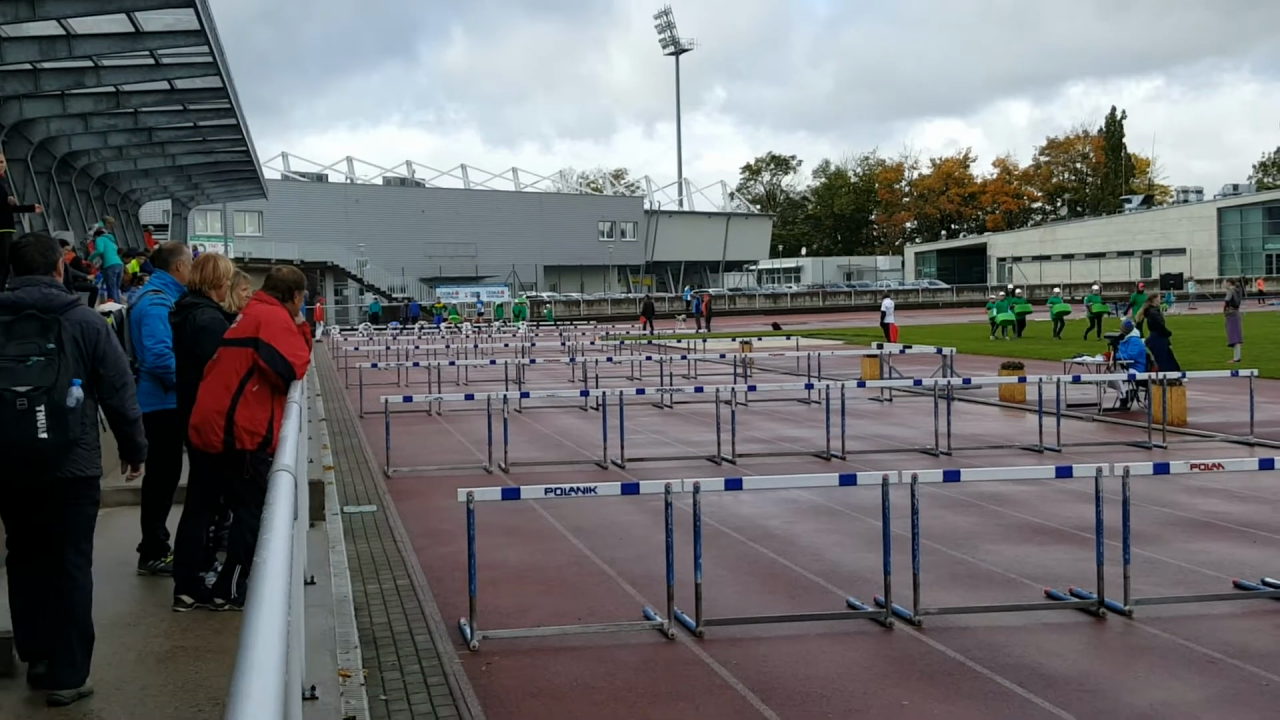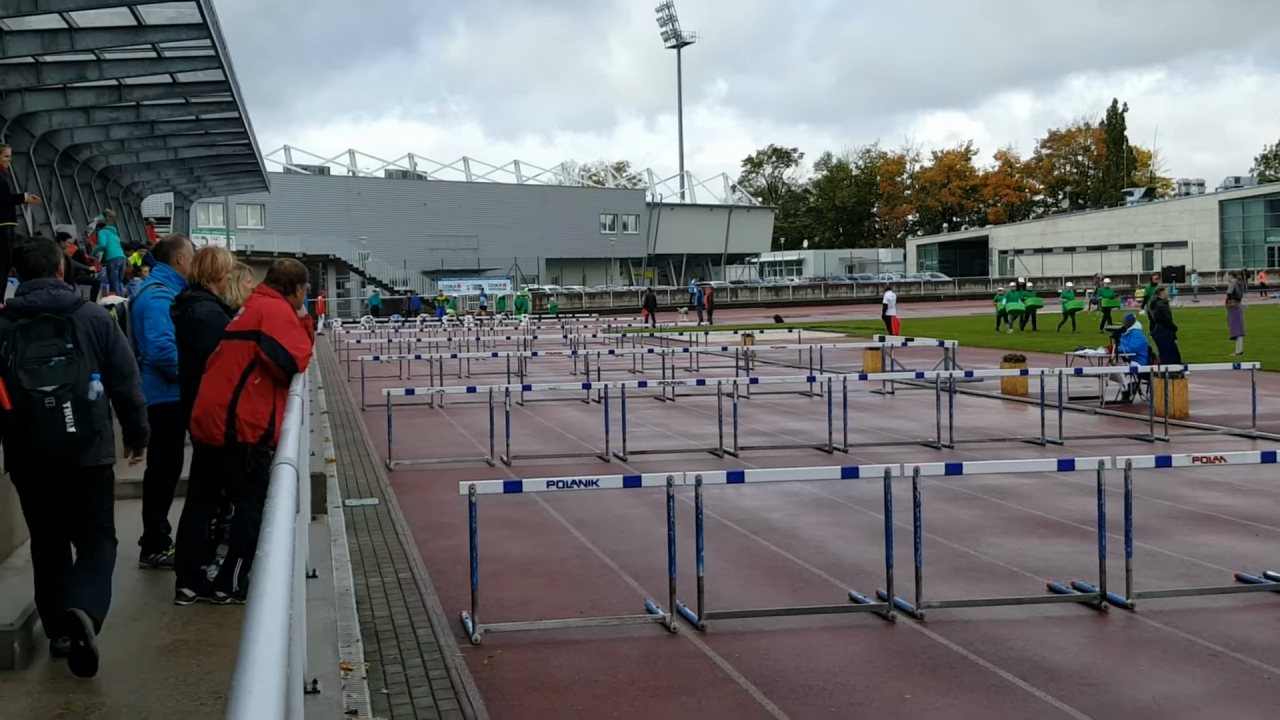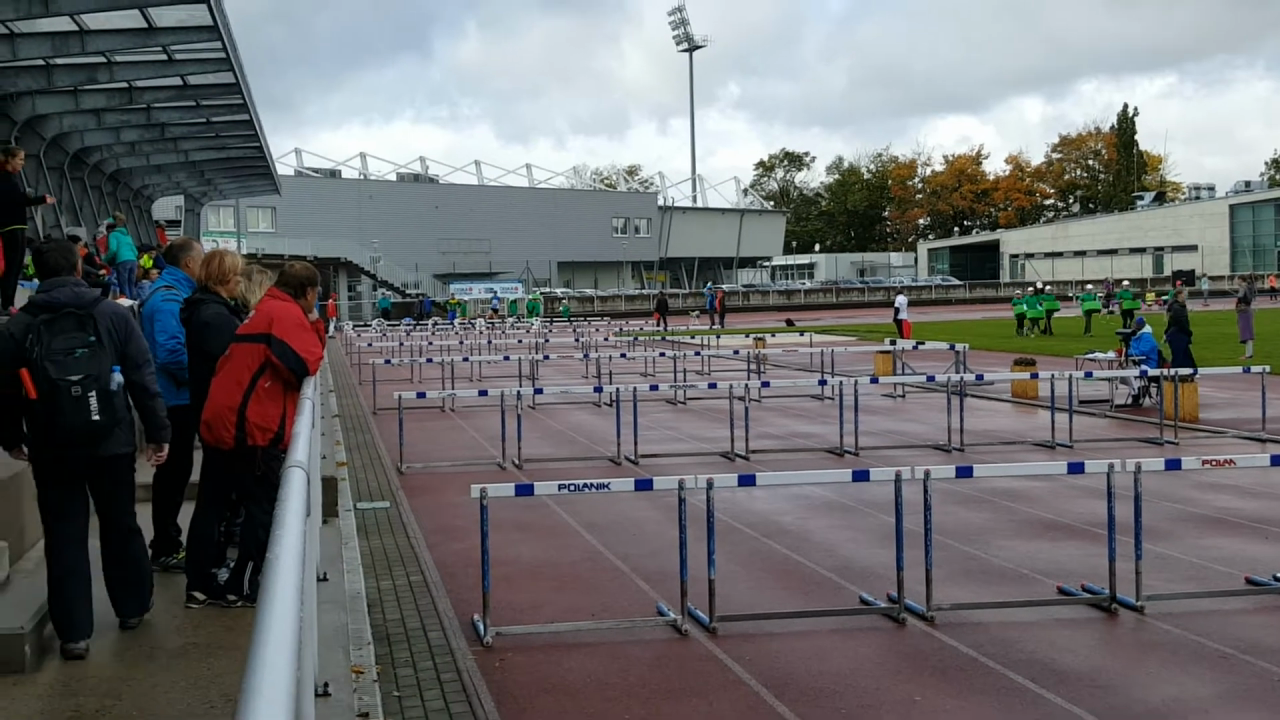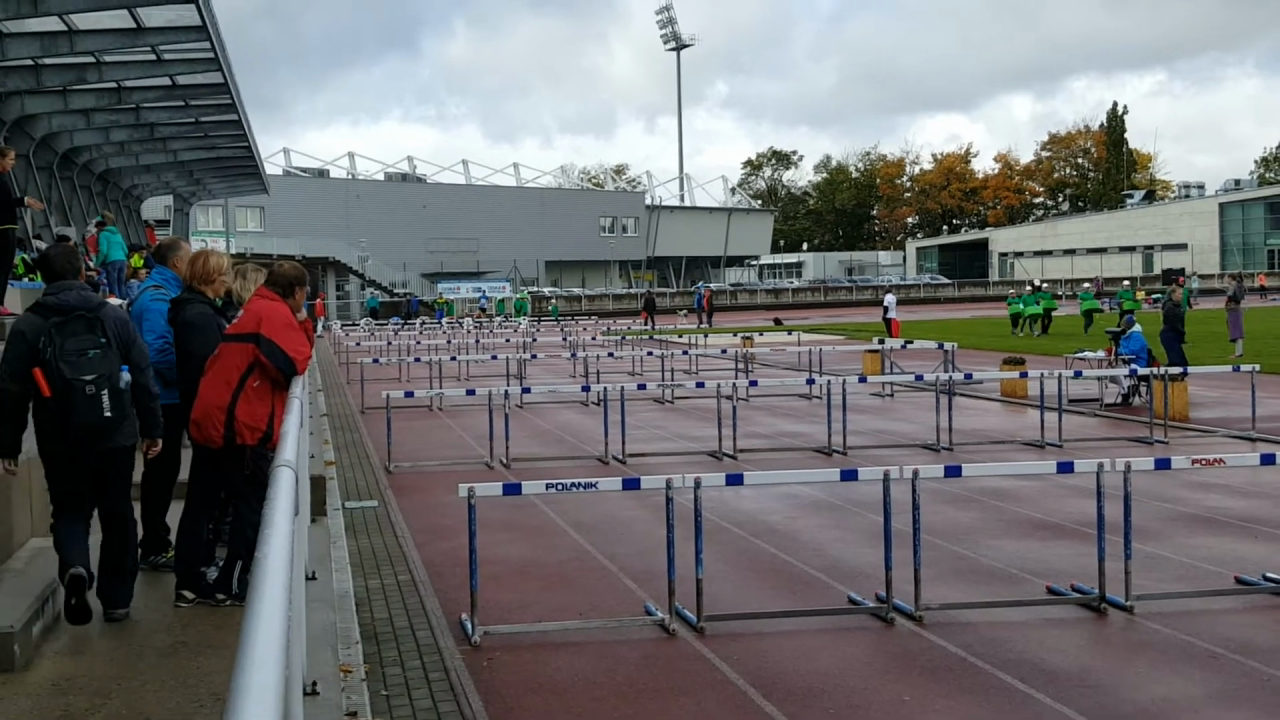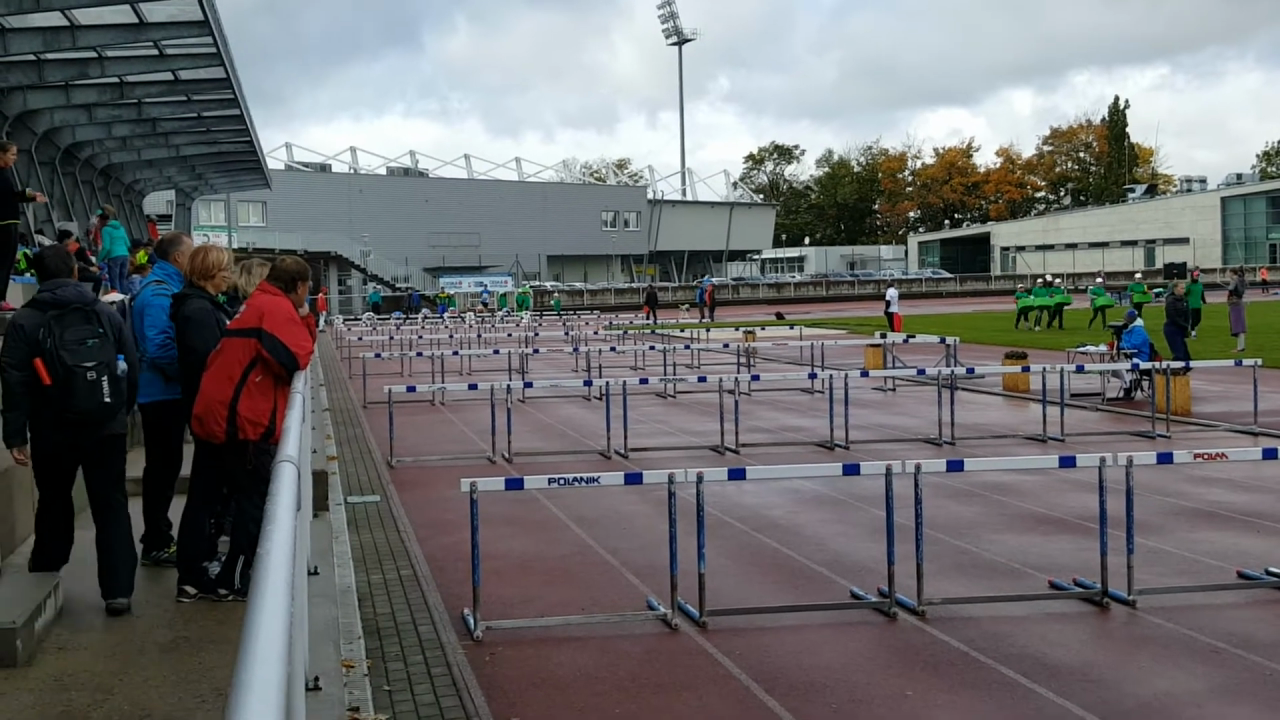
dt=0.3s
person 1, frame 1
right shoulder: (86, 322)
right elbow: (119, 393)
right wrist: (134, 449)
right hip: (71, 467)
right knee: (71, 566)
right ankle: (66, 676)
person 1, frame 2
right shoulder: (95, 318)
right elbow: (126, 384)
right wrist: (137, 435)
right hip: (88, 455)
left knee: (48, 545)
right knee: (96, 542)
left ankle: (59, 632)
right ankle: (82, 613)
person 1, frame 3
right shoulder: (114, 314)
right elbow: (142, 378)
right wrist: (157, 431)
left hip: (50, 449)
right hip: (111, 442)
left knee: (63, 537)
right knee: (120, 525)
left ankle: (73, 632)
right ankle: (132, 605)
person 1, frame 4
right shoulder: (115, 317)
right elbow: (143, 379)
right wrist: (152, 428)
left hip: (59, 442)
right hip: (115, 436)
left knee: (70, 513)
right knee: (117, 516)
left ankle: (75, 570)
right ankle: (117, 600)
person 1, frame 5
right shoulder: (106, 314)
right elbow: (130, 369)
right wrist: (120, 413)
left hip: (52, 430)
right hip: (106, 427)
left knee: (54, 501)
right knee: (112, 507)
left ankle: (46, 570)
right ankle: (118, 590)
person 2, frame 1
left shoulder: (191, 314)
right shoulder: (209, 319)
left hip: (196, 413)
left knee: (205, 494)
right knee: (204, 497)
left ankle: (199, 569)
right ankle: (188, 586)
person 2, frame 2
left shoulder: (195, 307)
right shoulder: (207, 312)
left knee: (208, 487)
right knee: (205, 490)
left ankle: (201, 561)
right ankle: (189, 579)
person 2, frame 3
left shoulder: (210, 310)
right shoulder: (215, 316)
right elbow: (225, 367)
left hip: (217, 413)
right hip: (222, 416)
left knee: (219, 491)
right knee: (215, 493)
left ankle: (210, 567)
right ankle: (201, 582)
person 2, frame 4
left shoulder: (202, 310)
right shoulder: (198, 315)
right elbow: (209, 367)
left knee: (209, 491)
right knee: (204, 494)
left ankle: (201, 564)
right ankle: (190, 581)
person 2, frame 5
left shoulder: (206, 305)
right shoulder: (198, 310)
right elbow: (207, 363)
left knee: (212, 486)
right knee: (206, 489)
left ankle: (203, 559)
right ankle: (192, 577)
person 3, frame 1
left shoulder: (252, 314)
right shoulder: (274, 317)
left elbow: (265, 362)
right elbow: (291, 369)
left wrist: (299, 330)
right wrist: (300, 329)
left hip: (215, 426)
right hip: (240, 431)
left knee: (243, 508)
right knee: (252, 512)
right ankle: (229, 592)
person 3, frame 2
left shoulder: (255, 306)
right shoulder: (276, 310)
right elbow: (294, 361)
left wrist: (302, 322)
right wrist: (303, 322)
left hip: (217, 418)
right hip: (241, 423)
right knee: (253, 505)
right ankle: (231, 585)
person 3, frame 3
left shoulder: (266, 309)
right shoulder: (287, 314)
right elbow: (305, 366)
left wrist: (312, 326)
right wrist: (314, 325)
left hip: (225, 422)
right hip: (251, 427)
left knee: (215, 505)
right knee: (264, 508)
left ankle: (202, 583)
right ankle: (241, 588)
person 3, frame 4
left shoulder: (255, 309)
right shoulder: (276, 314)
right elbow: (294, 365)
left wrist: (301, 327)
right wrist: (303, 325)
left hip: (216, 419)
right hip: (241, 425)
right knee: (253, 507)
right ankle: (230, 587)
person 3, frame 5
left shoulder: (257, 304)
right shoulder: (278, 308)
right elbow: (295, 360)
left wrist: (304, 321)
right wrist: (305, 321)
left hip: (219, 416)
right hip: (243, 420)
right knee: (254, 502)
right ankle: (233, 582)
person 4, frame 1
left shoulder: (162, 297)
right shoulder: (158, 302)
right elbow: (158, 357)
left hip: (161, 400)
right hip: (162, 402)
left knee: (164, 475)
right knee: (162, 476)
left ankle: (156, 546)
right ankle: (152, 554)
person 4, frame 2
left shoulder: (164, 290)
right shoulder: (159, 296)
right elbow: (161, 350)
left hip: (166, 393)
right hip: (165, 394)
left knee: (166, 468)
right knee: (164, 469)
left ankle: (157, 539)
right ankle: (153, 547)
person 4, frame 3
left shoulder: (174, 292)
right shoulder: (170, 298)
right elbow: (171, 353)
left hip: (175, 397)
right hip: (173, 398)
left knee: (176, 471)
right knee: (173, 472)
left ankle: (168, 542)
right ankle: (164, 550)
person 4, frame 4
left shoulder: (163, 292)
right shoulder: (158, 298)
right elbow: (159, 353)
left hip: (165, 395)
right hip: (162, 396)
left knee: (164, 470)
right knee: (161, 471)
left ankle: (157, 541)
right ankle: (153, 549)
person 4, frame 5
left shoulder: (166, 287)
right shoulder: (160, 293)
right elbow: (160, 348)
left wrist: (184, 377)
left hip: (166, 391)
right hip: (162, 392)
left knee: (166, 465)
right knee: (163, 466)
left ankle: (159, 536)
right ankle: (156, 545)
